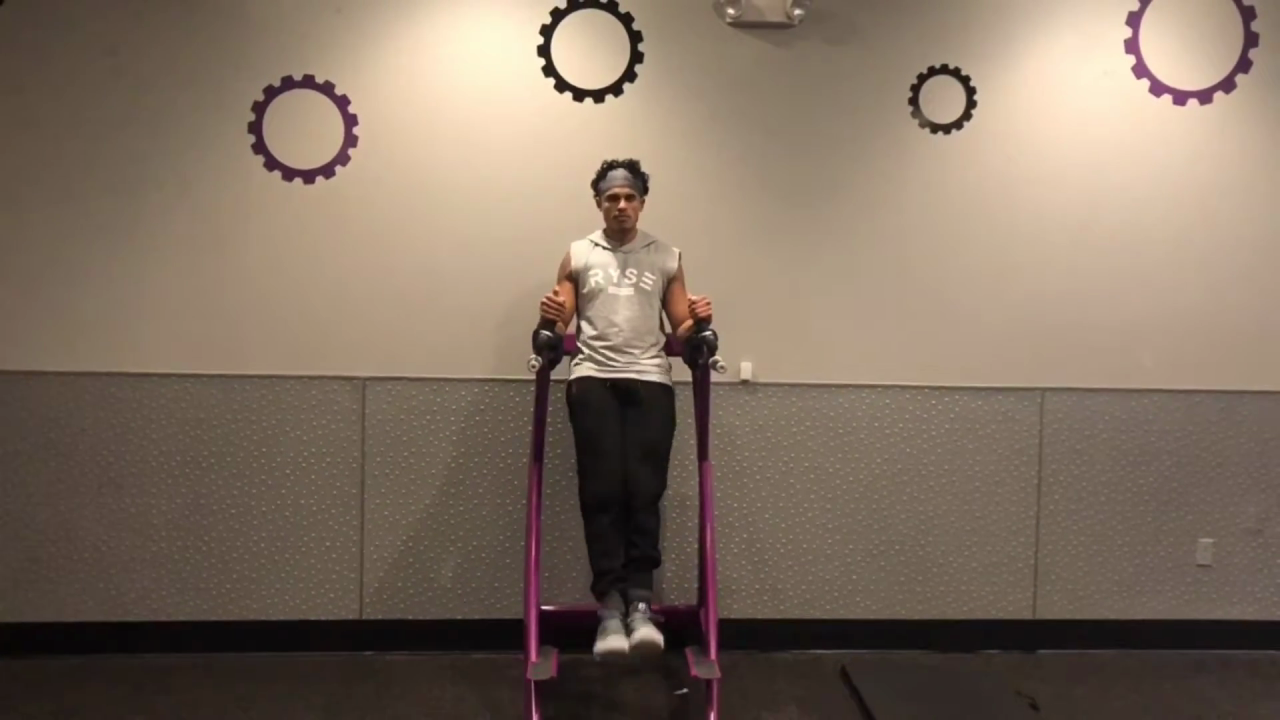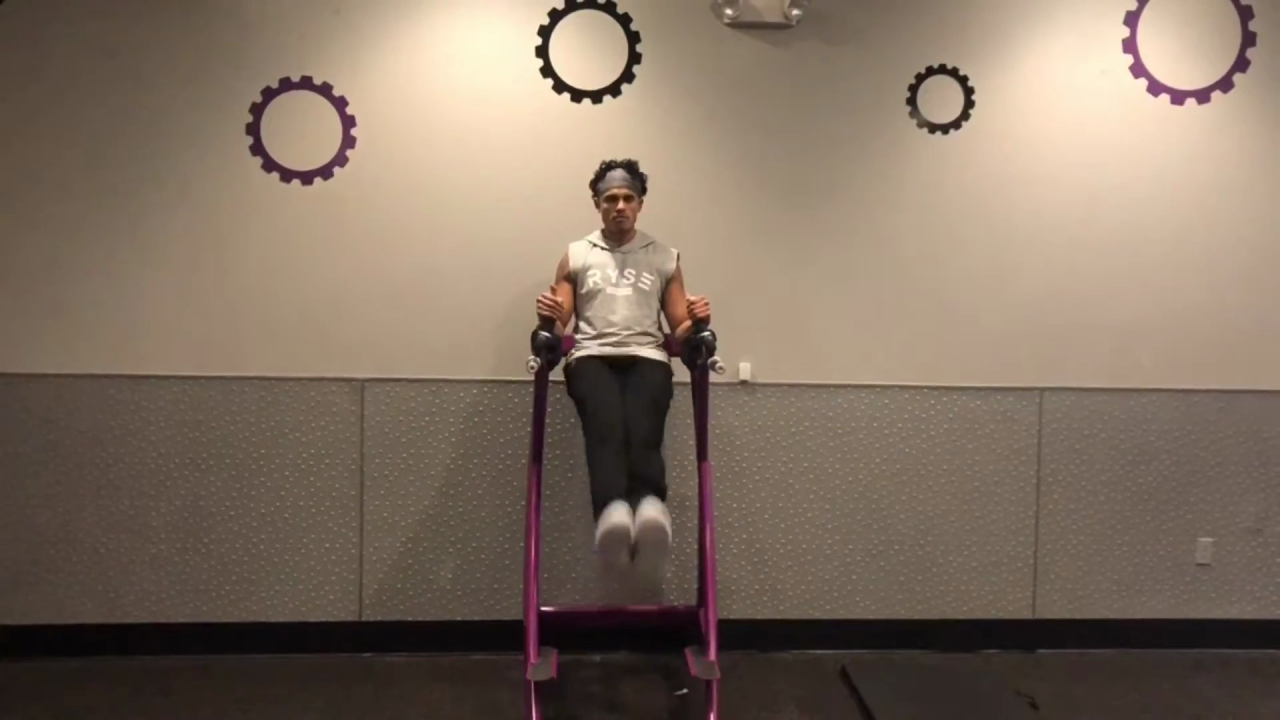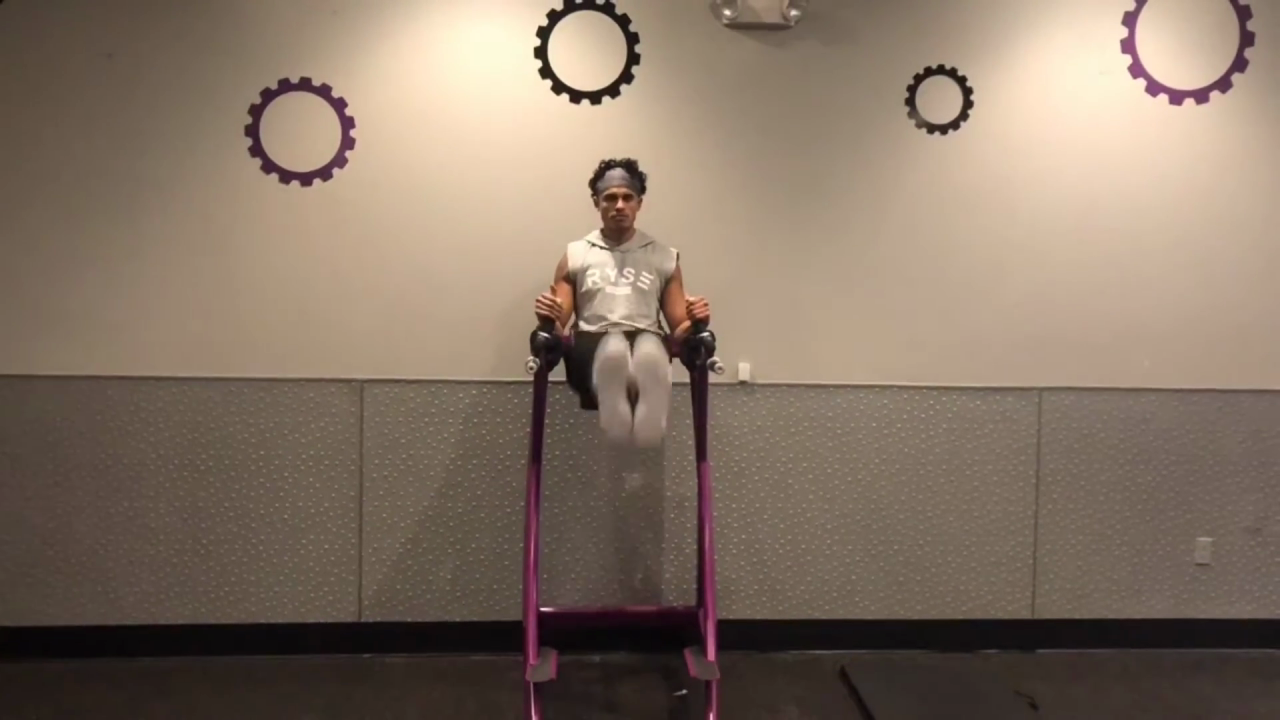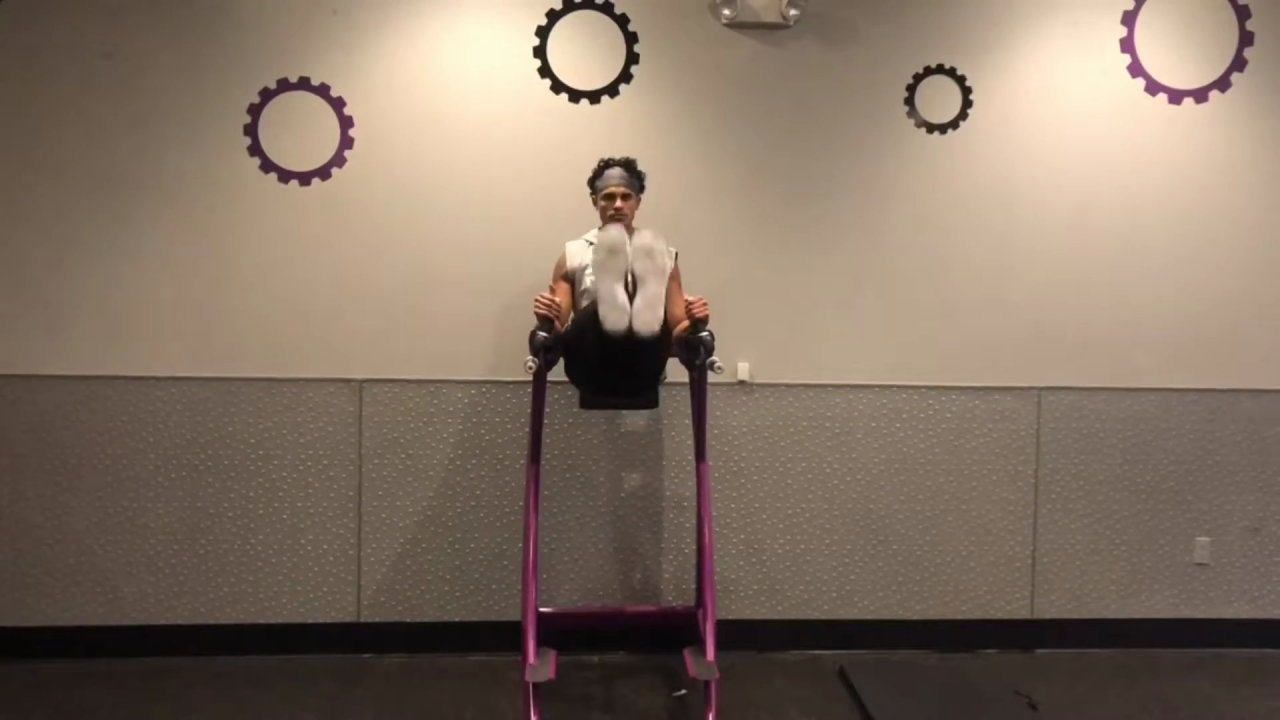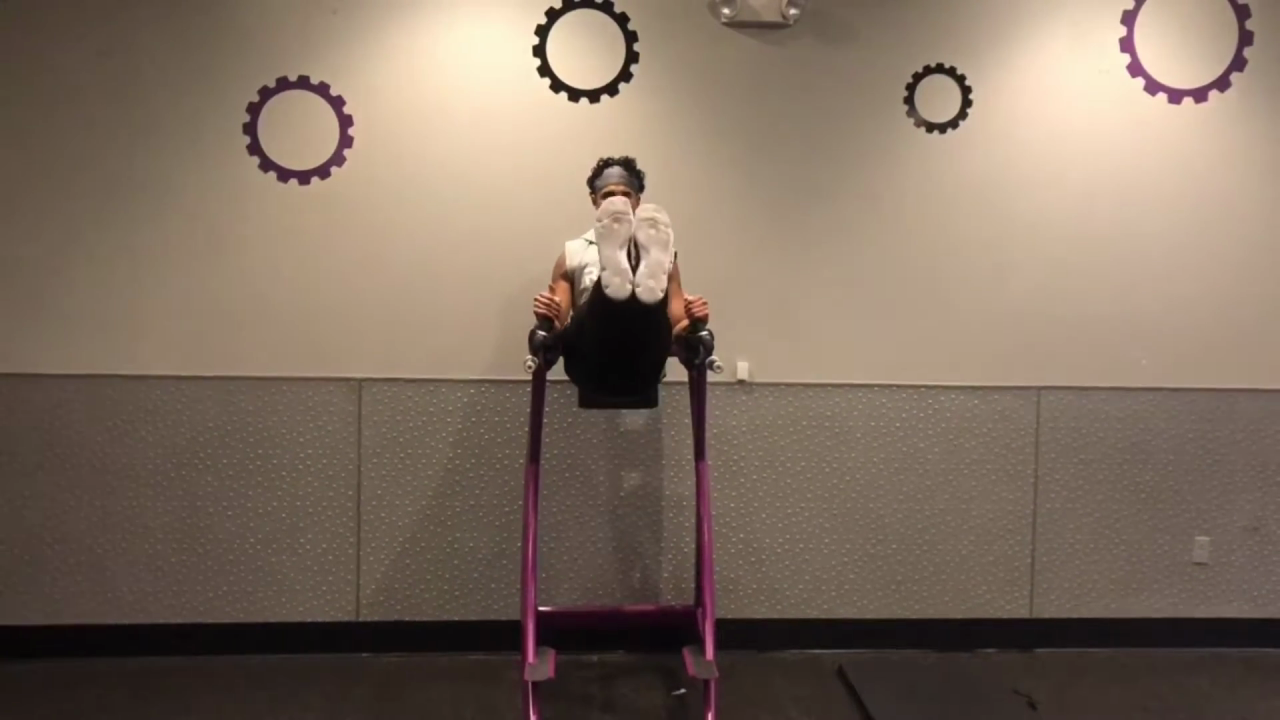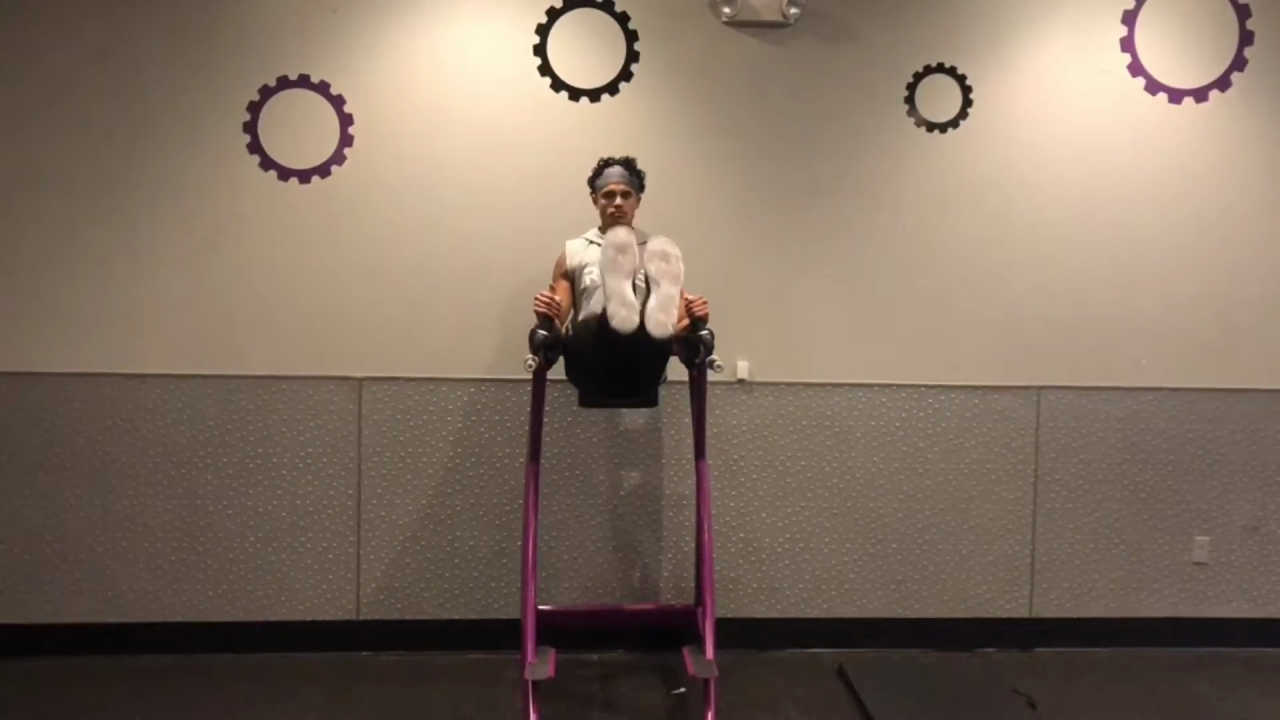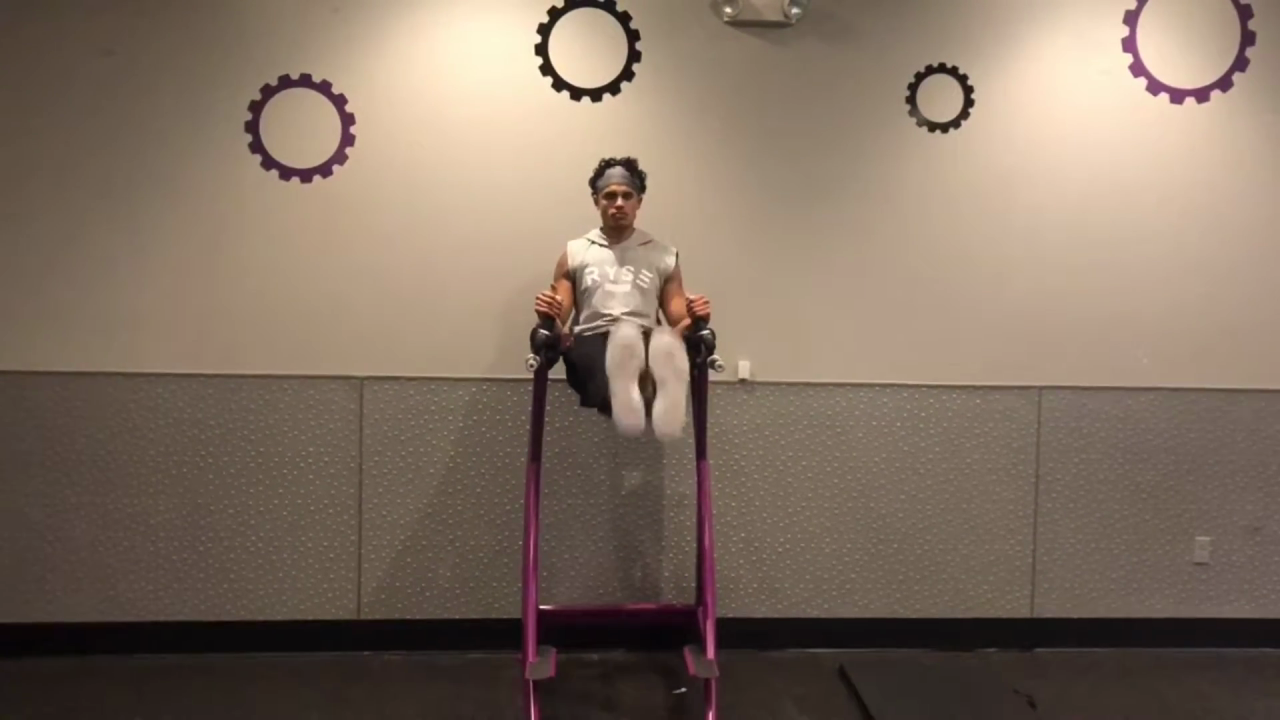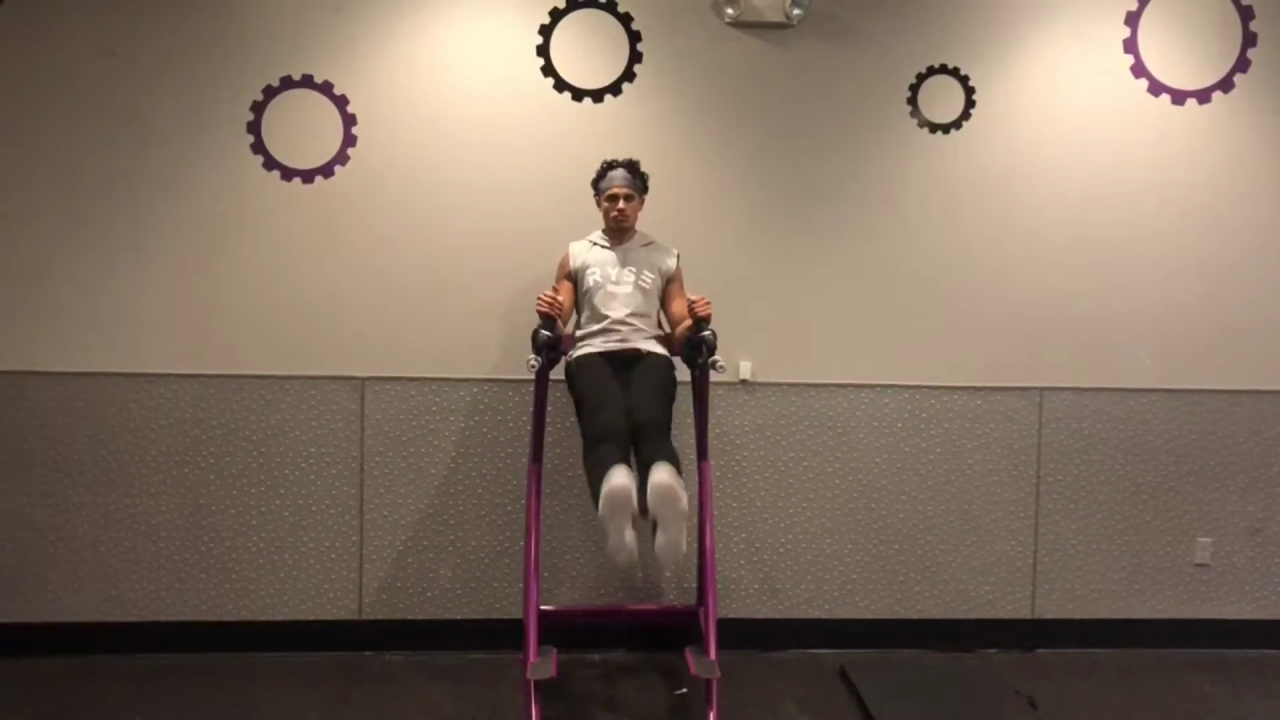
dt=0.2s
person 1, frame 1
left shoulder: (667, 257)
right shoulder: (577, 255)
left elbow: (682, 332)
right elbow: (558, 327)
left wrist: (699, 321)
right wrist: (548, 319)
left hip: (648, 378)
right hip: (593, 375)
left knee: (644, 485)
right knee: (602, 483)
left ankle: (640, 599)
right ankle: (612, 602)
person 1, frame 2
left shoulder: (665, 258)
right shoulder: (576, 255)
left elbow: (681, 332)
right elbow: (559, 325)
left wrist: (697, 320)
right wrist: (548, 315)
left hip: (647, 357)
right hip: (592, 357)
left knee: (644, 429)
right knee: (605, 420)
left ankle: (648, 512)
right ankle: (613, 514)
person 1, frame 3
left shoulder: (664, 258)
right shoulder: (574, 256)
left elbow: (680, 334)
right elbow: (557, 327)
left wrist: (695, 321)
right wrist: (549, 320)
left knee: (649, 354)
right knee: (601, 352)
left ankle: (644, 406)
right ankle: (614, 400)
person 1, frame 4
left shoulder: (664, 256)
right shoulder: (572, 254)
left elbow: (678, 329)
right elbow: (556, 329)
left wrist: (694, 321)
right wrist: (548, 320)
left hip: (641, 371)
right hip: (592, 370)
left knee: (655, 328)
left ankle: (647, 307)
right ankle: (611, 304)
person 1, frame 5
left shoulder: (662, 254)
right shoulder: (572, 254)
left elbow: (676, 328)
right elbow: (554, 329)
left wrist: (693, 320)
right wrist: (548, 317)
left hip: (641, 368)
right hip: (591, 366)
left ankle: (648, 282)
person 1, frame 6
left shoulder: (660, 255)
right shoulder: (573, 253)
left elbow: (679, 328)
right elbow: (556, 327)
left wrist: (692, 318)
right wrist: (548, 317)
left hip: (641, 376)
right hip: (592, 367)
left ankle: (659, 312)
right ankle: (620, 304)
person 1, frame 7
left shoulder: (664, 258)
right shoulder: (574, 256)
left elbow: (679, 324)
right elbow: (558, 331)
left wrist: (695, 318)
right wrist: (549, 319)
right hip: (591, 344)
left knee: (663, 355)
right knee: (608, 361)
right ankle: (620, 390)
person 1, frame 8
left shoulder: (664, 258)
right shoulder: (577, 254)
left elbow: (680, 331)
right elbow: (559, 325)
left wrist: (696, 318)
right wrist: (550, 316)
left hip: (648, 354)
right hip: (592, 355)
left knee: (650, 423)
right knee: (605, 428)
left ankle: (663, 503)
right ankle: (617, 507)
